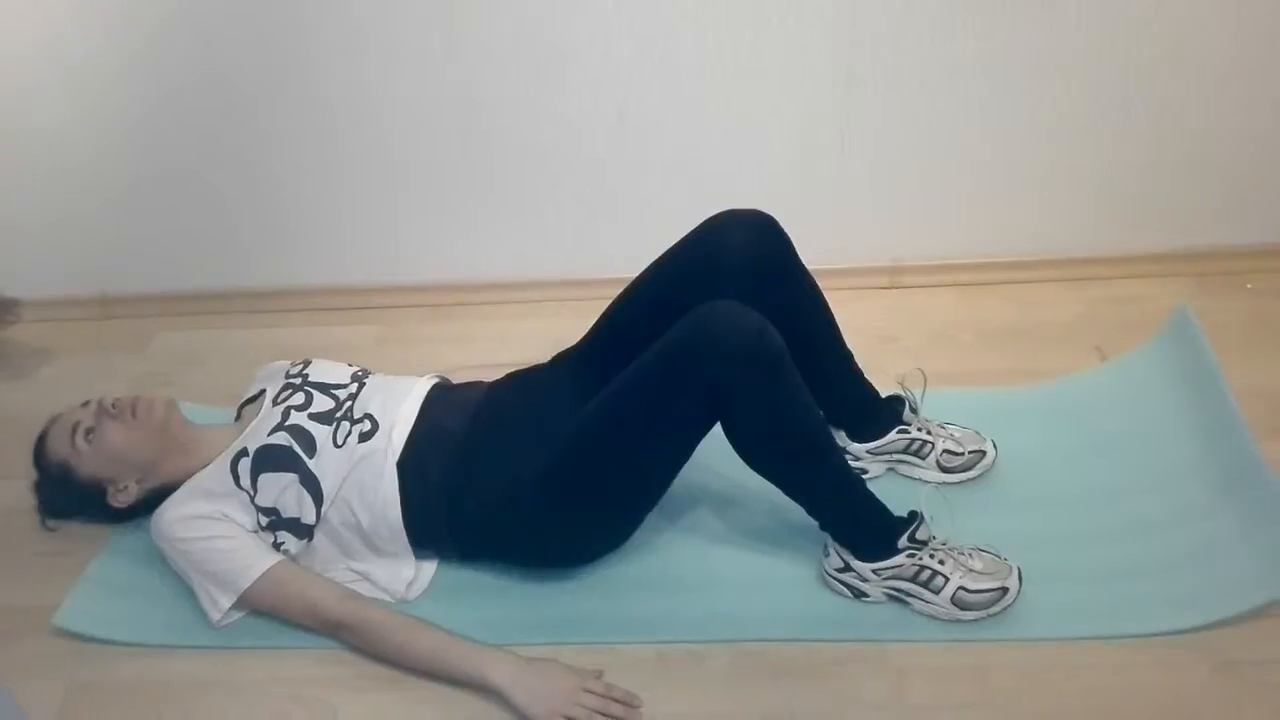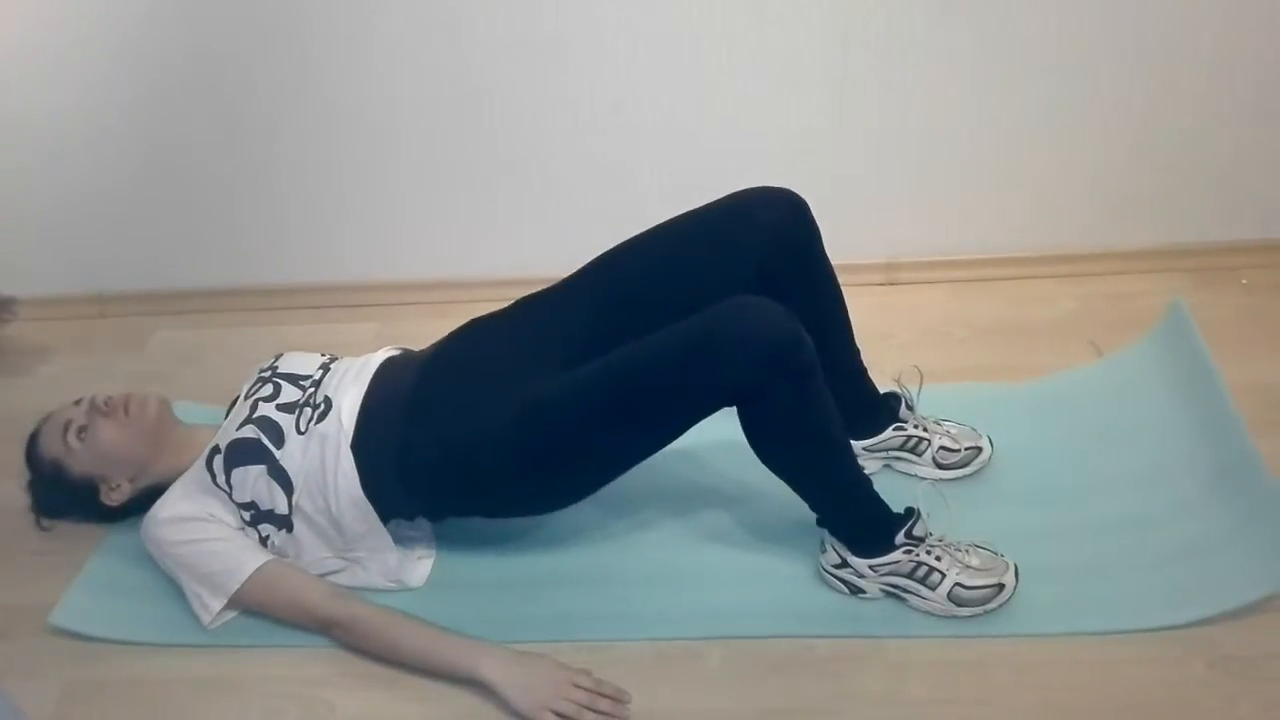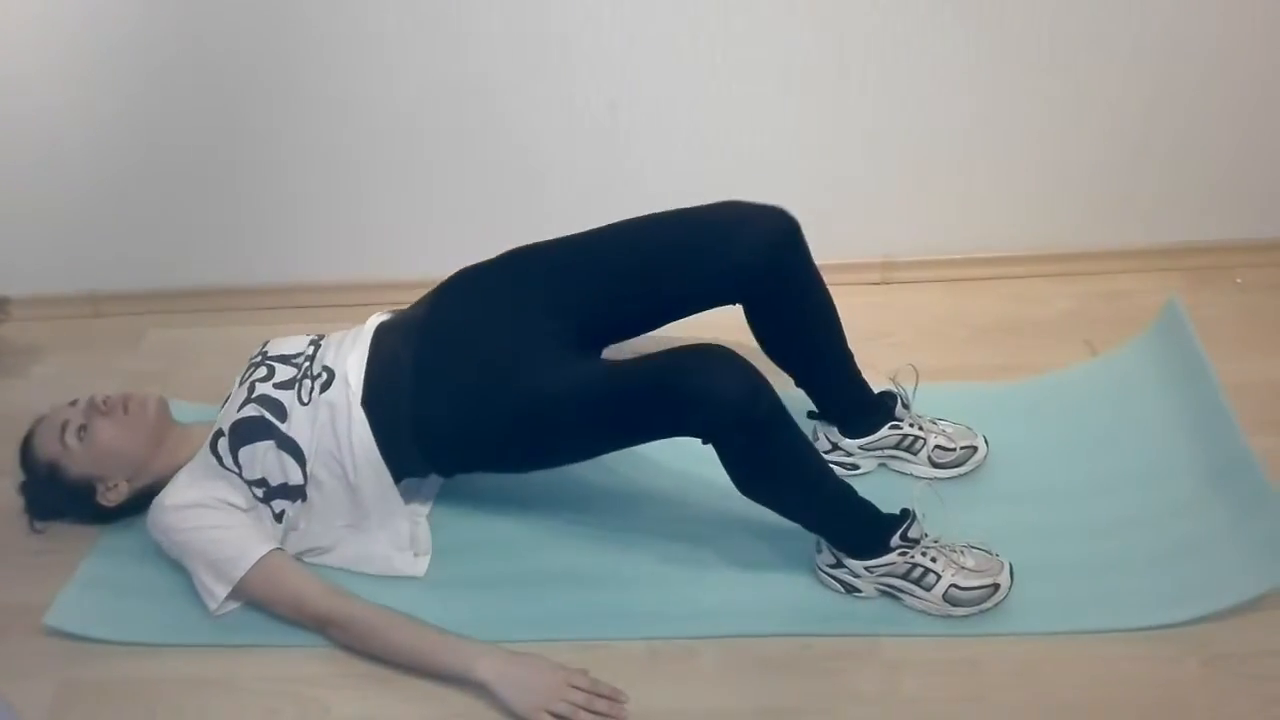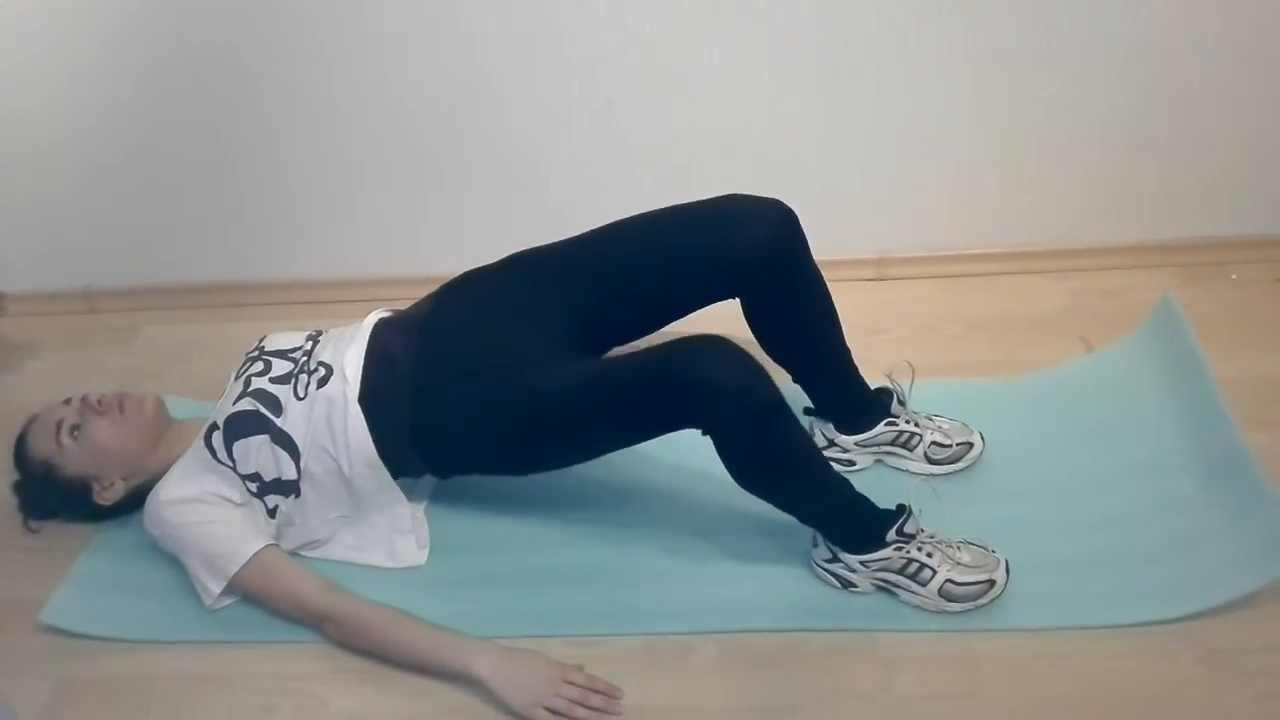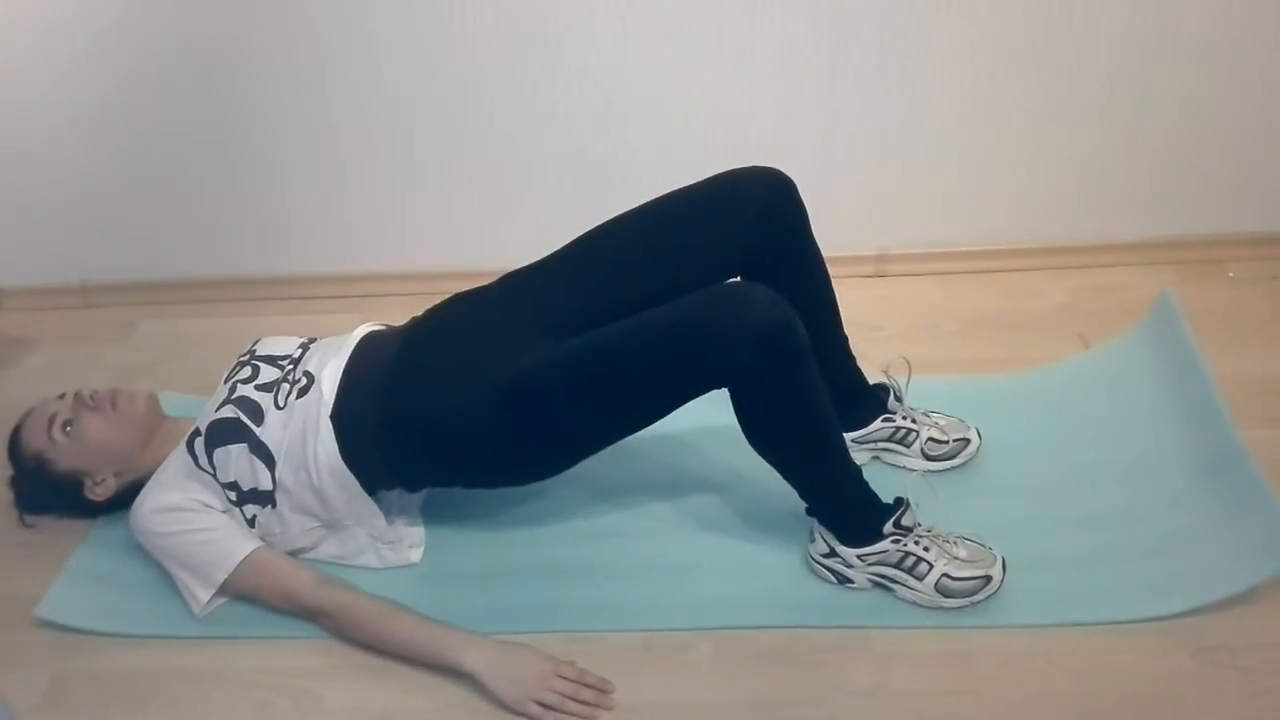
dt=1s
person 1, frame 1
left shoulder: (264, 389)
right shoulder: (192, 524)
right elbow: (341, 615)
left hip: (510, 407)
right hip: (519, 502)
left knee: (743, 243)
right knee: (730, 339)
left ankle: (871, 428)
right ankle: (876, 550)
person 1, frame 2
left shoulder: (252, 388)
right shoulder: (180, 525)
right elbow: (330, 614)
right hip: (472, 453)
left knee: (772, 220)
right knee: (758, 338)
left ankle: (867, 423)
right ankle: (873, 547)
person 1, frame 3
left shoulder: (238, 395)
right shoulder: (188, 515)
right elbow: (325, 612)
right hip: (466, 411)
left knee: (758, 238)
right knee: (718, 387)
left ankle: (858, 423)
right ankle: (869, 548)
person 1, frame 4
left shoulder: (228, 396)
right shoulder: (185, 509)
right elbow: (322, 609)
right hip: (461, 413)
left knee: (757, 229)
right knee: (717, 377)
left ankle: (855, 419)
right ankle: (865, 543)
person 1, frame 5
left shoulder: (230, 389)
right shoulder: (169, 514)
right elbow: (317, 602)
right hip: (456, 425)
left knee: (758, 199)
right knee: (752, 324)
left ankle: (856, 413)
right ankle: (861, 537)
